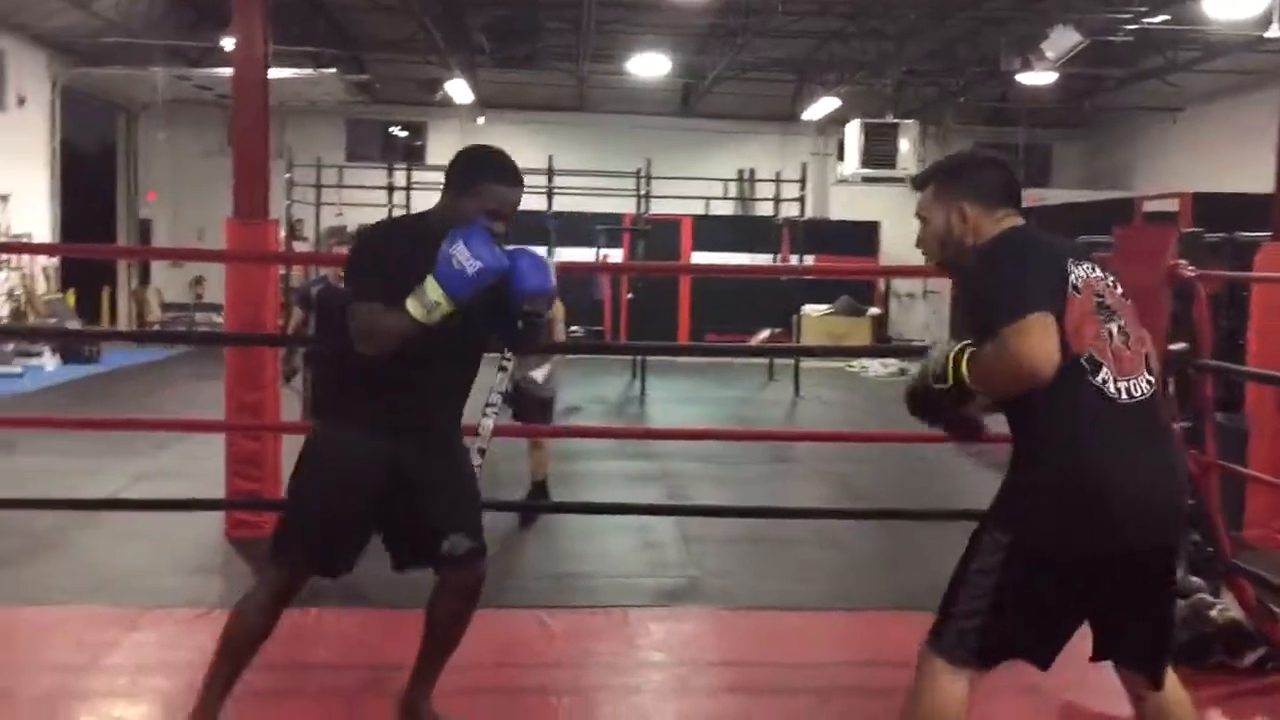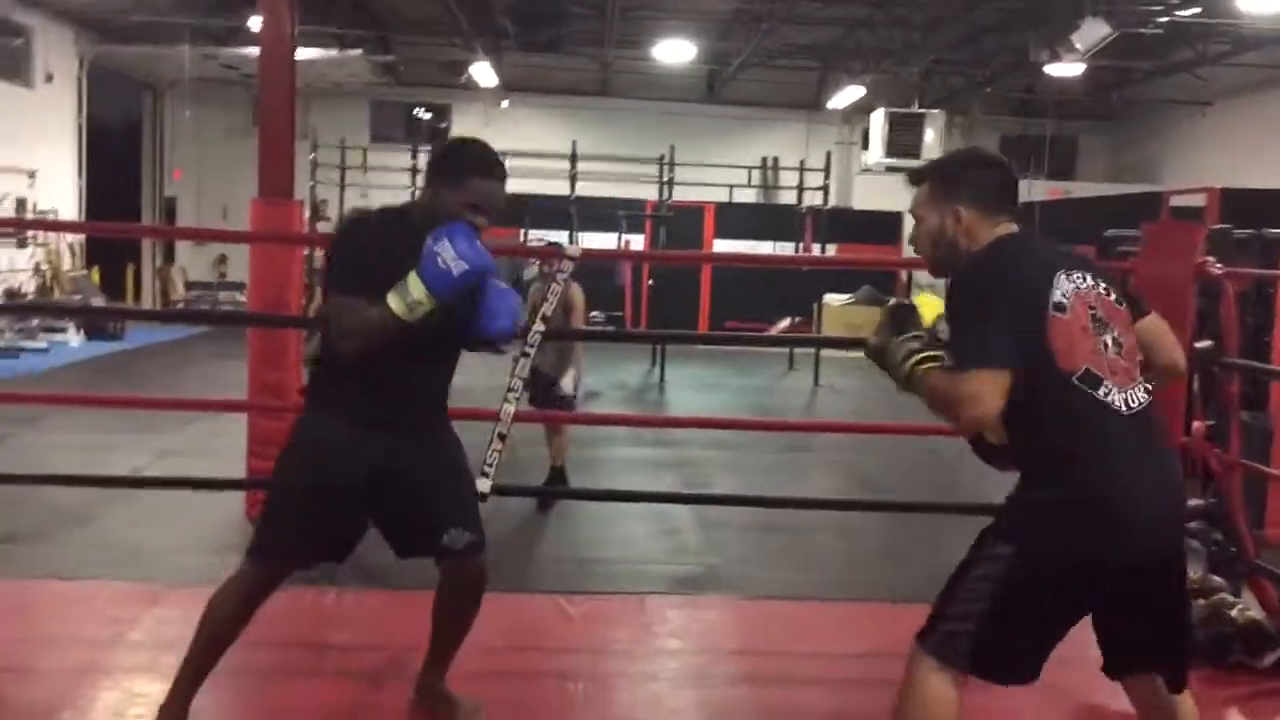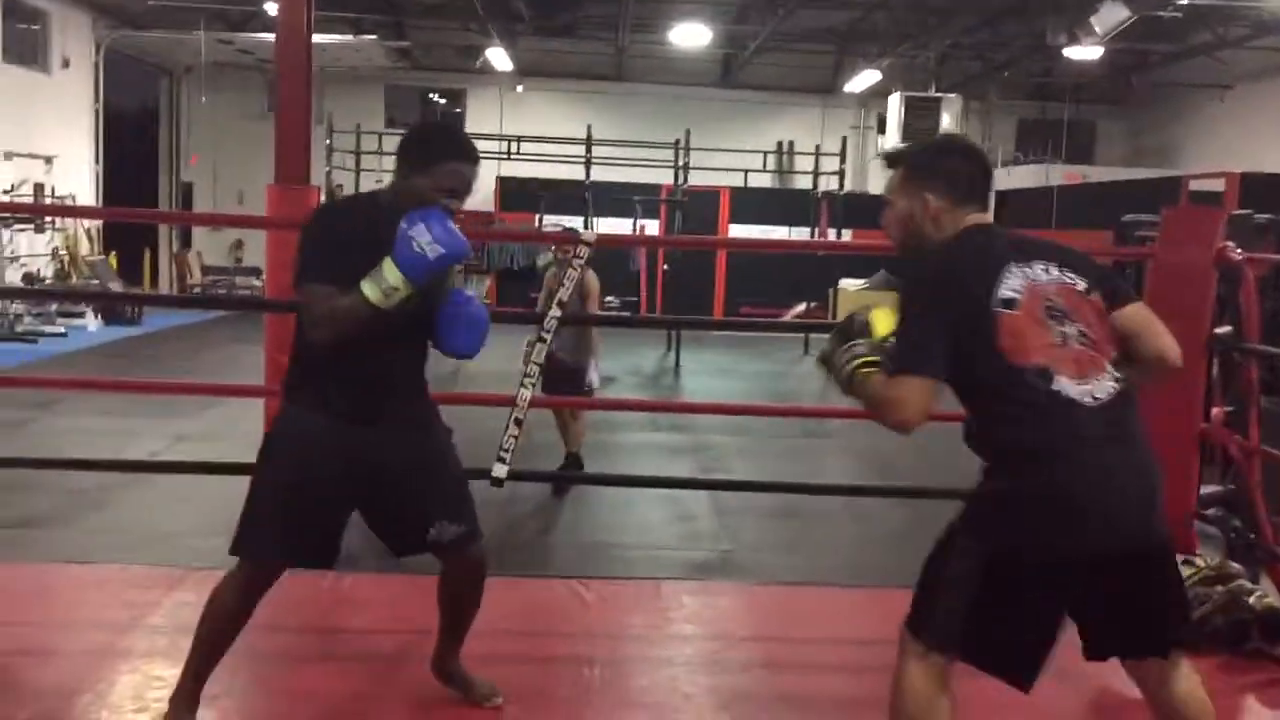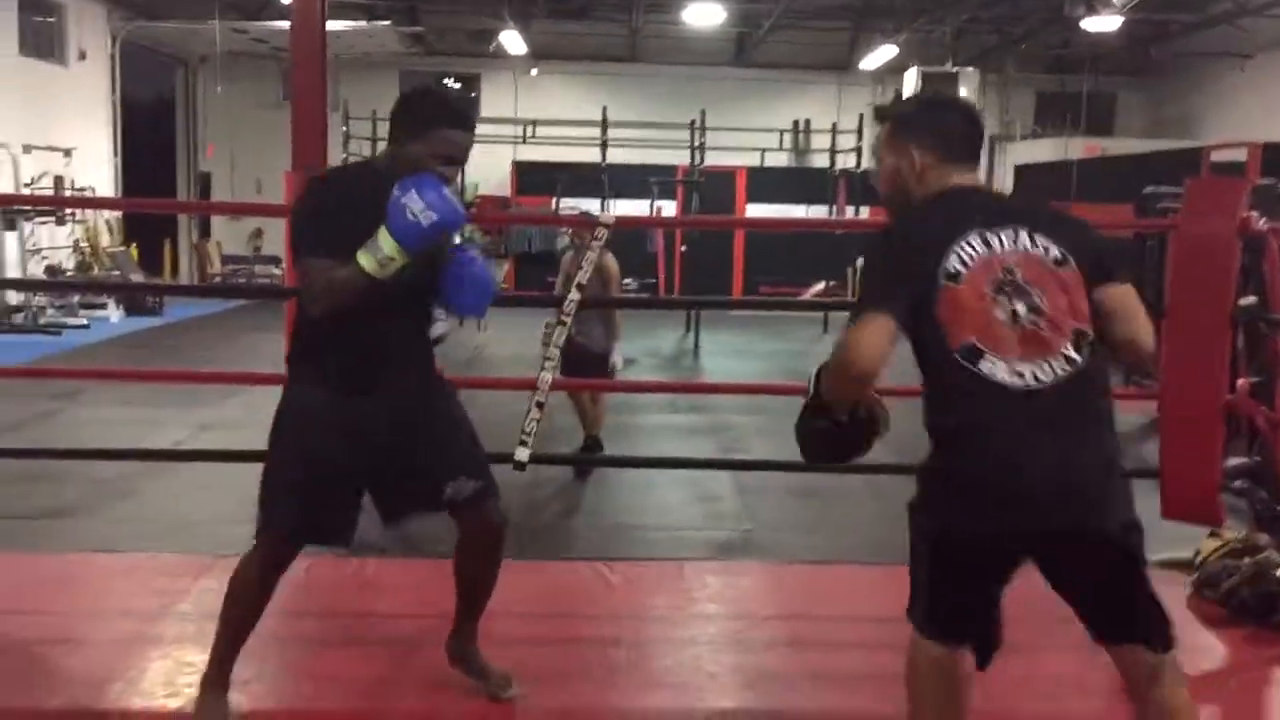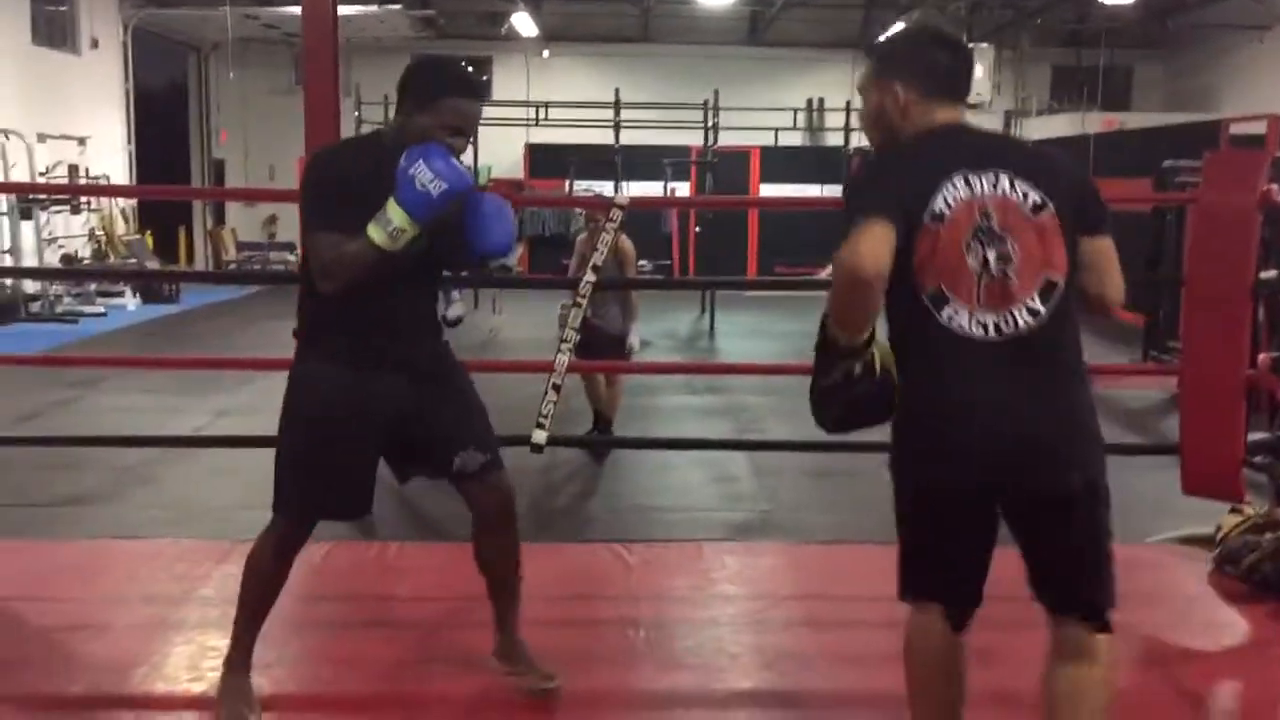
dt=0.1s
person 1, frame 1
left shoulder: (489, 262)
right shoulder: (384, 243)
left elbow: (517, 341)
right elbow: (368, 339)
left wrist: (534, 307)
right wrist: (442, 292)
left hip: (433, 437)
right hip: (356, 432)
left knee: (466, 574)
right knee: (285, 575)
person 1, frame 2
left shoulder: (467, 254)
right shoulder: (366, 235)
left elbow: (472, 327)
right elbow: (347, 335)
left wrist: (493, 325)
right wrist: (423, 289)
left hip: (419, 428)
right hip: (340, 425)
left knee: (469, 566)
right knee: (265, 571)
person 1, frame 3
left shoulder: (440, 242)
right shoulder: (338, 223)
right elbow: (321, 325)
left wrist: (460, 319)
right wrist: (399, 274)
left hip: (404, 419)
right hip: (321, 419)
left knee: (467, 556)
right knee: (256, 568)
left ankle: (448, 662)
person 1, frame 4
left shoulder: (429, 202)
right shoulder: (331, 194)
right elbow: (319, 298)
left wrist: (460, 284)
right wrist: (392, 242)
left hip: (412, 385)
right hip: (327, 393)
left knee: (485, 517)
right knee: (279, 545)
left ankle: (464, 647)
person 1, frame 5
left shoulder: (444, 180)
right shoulder: (339, 167)
right elbow: (331, 273)
left wrist: (480, 244)
right wrist: (404, 212)
left hip: (422, 359)
right hip: (339, 368)
left knee: (492, 491)
right knee: (293, 521)
left ankle: (509, 639)
right ankle: (237, 666)
person 2, frame 1
left shoulder: (996, 262)
right shoulder: (1078, 262)
left elbow: (1032, 359)
left wrist: (955, 370)
left hip: (1067, 497)
right hip: (1157, 491)
left knee: (947, 661)
right knee: (1148, 673)
person 2, frame 2
left shoulder: (983, 280)
right shoulder: (1084, 270)
left elbow: (979, 408)
right elbow: (1170, 361)
left wrist: (916, 358)
left hip: (1068, 508)
right hip: (1154, 502)
left knee: (936, 665)
person 2, frame 3
left shoulder: (941, 275)
right shoulder: (1067, 261)
left elbow: (904, 411)
right elbow: (1164, 354)
left wrist: (854, 363)
left hip: (1032, 500)
right hip: (1129, 492)
left knee: (925, 654)
right knee: (1160, 664)
person 2, frame 4
left shoulder: (910, 237)
right shoulder: (1066, 227)
left elbow: (862, 361)
right elbow: (1139, 341)
left wrist: (830, 395)
left hip: (973, 478)
right hip: (1083, 475)
left knee: (940, 637)
right knee: (1143, 653)
person 2, frame 5
left shoulder: (889, 173)
right shoulder: (1058, 170)
left elbow: (864, 265)
right elbow: (1106, 290)
left wrist: (850, 339)
left hip: (942, 431)
right hip: (1054, 431)
left knee: (933, 607)
right knee: (1078, 630)
person 3, frame 1
left shoulder: (551, 306)
left elbow: (559, 344)
left wrist: (544, 369)
left hip: (541, 381)
right hip: (520, 376)
left knee: (537, 438)
right knee: (531, 435)
left ankle: (536, 495)
right ankle: (540, 490)
person 3, frame 2
left shoulder: (572, 292)
right shoulder: (536, 289)
left wrist: (571, 373)
left hip: (562, 368)
right hip: (539, 364)
left knee: (557, 423)
right knee: (548, 420)
left ankle: (555, 478)
right ankle: (558, 473)
person 3, frame 3
left shoulder: (587, 279)
right shoulder: (551, 274)
left elbow: (592, 323)
right elbow: (541, 312)
left wrist: (592, 364)
left hip: (577, 357)
right hip: (554, 351)
left knee: (574, 409)
right knee: (557, 406)
left ankle: (571, 465)
right ankle: (573, 459)
person 3, frame 4
left shoulder: (607, 263)
right shoulder: (568, 259)
left elbow: (614, 307)
right elbow: (559, 297)
left wrist: (616, 347)
left hip: (598, 340)
right hip: (573, 335)
left knee: (595, 393)
right knee: (574, 390)
left ankle: (592, 448)
right ankle: (592, 441)
person 3, frame 5
left shoulder: (622, 245)
right shoulder: (581, 241)
left elbow: (631, 288)
right elbow: (572, 278)
left wrist: (633, 328)
left hip: (613, 322)
right hip: (588, 318)
left knee: (612, 375)
right knee: (586, 370)
left ankle: (605, 431)
right ankle: (599, 422)
